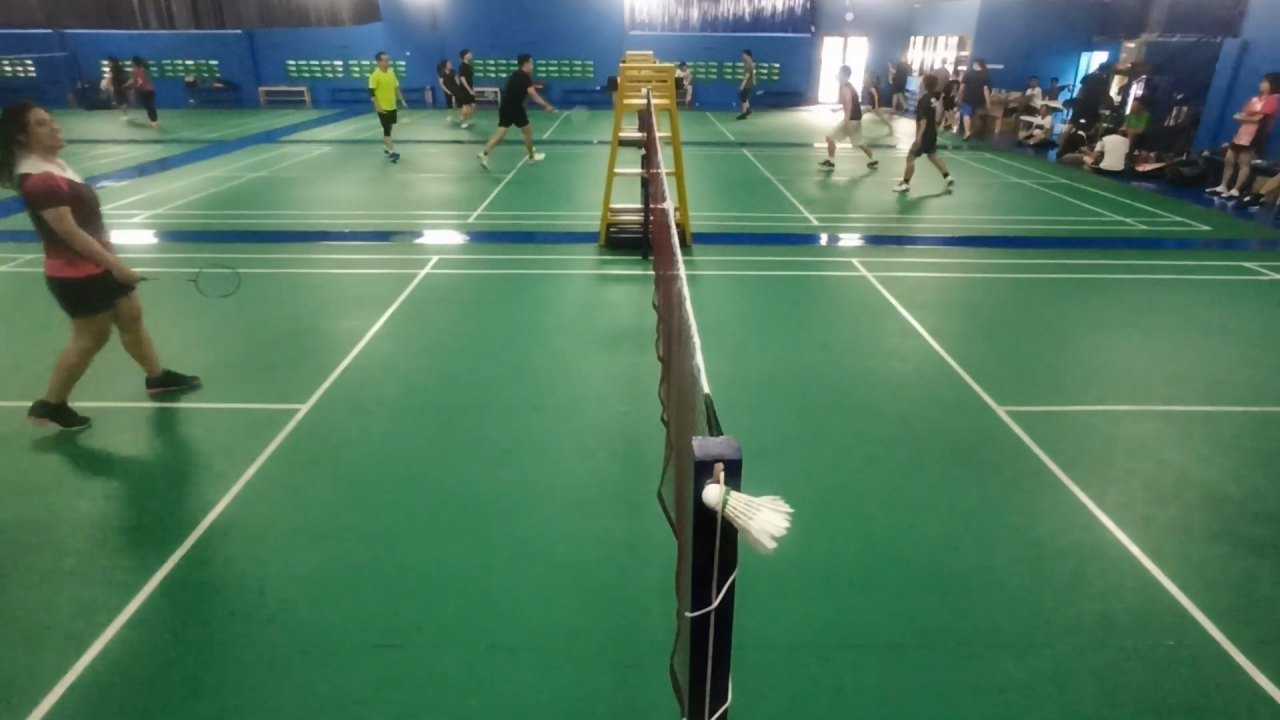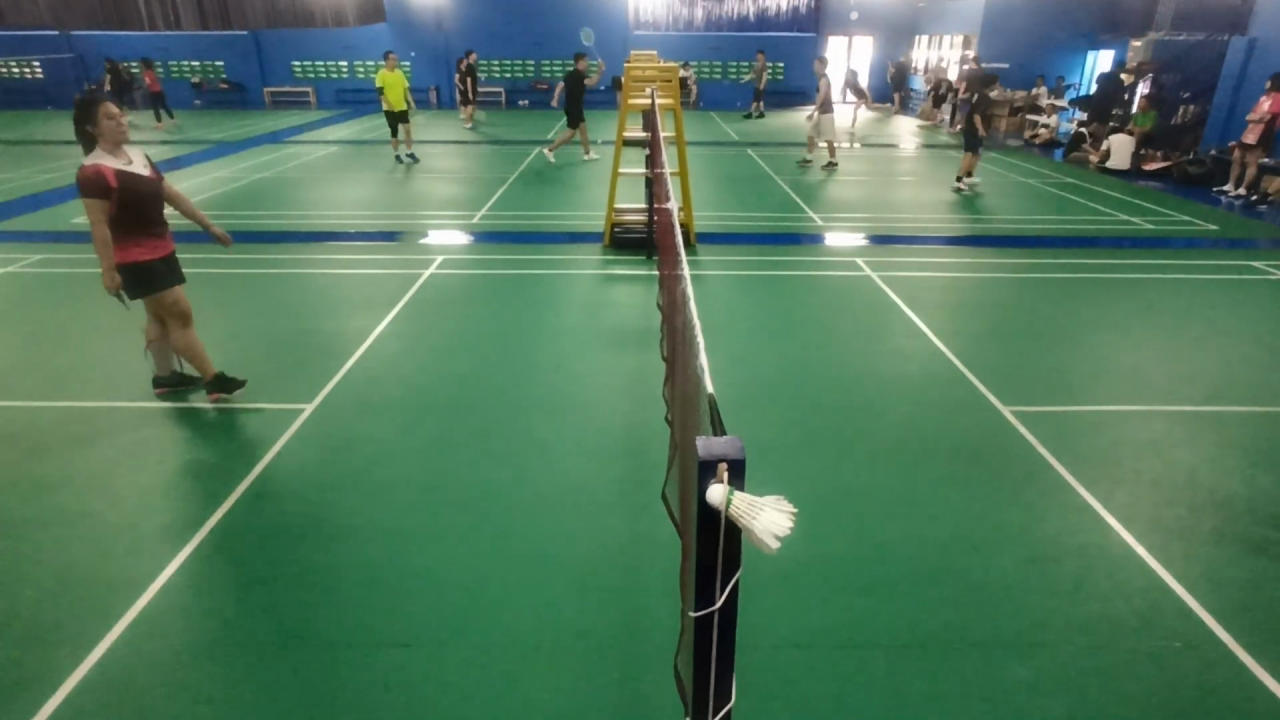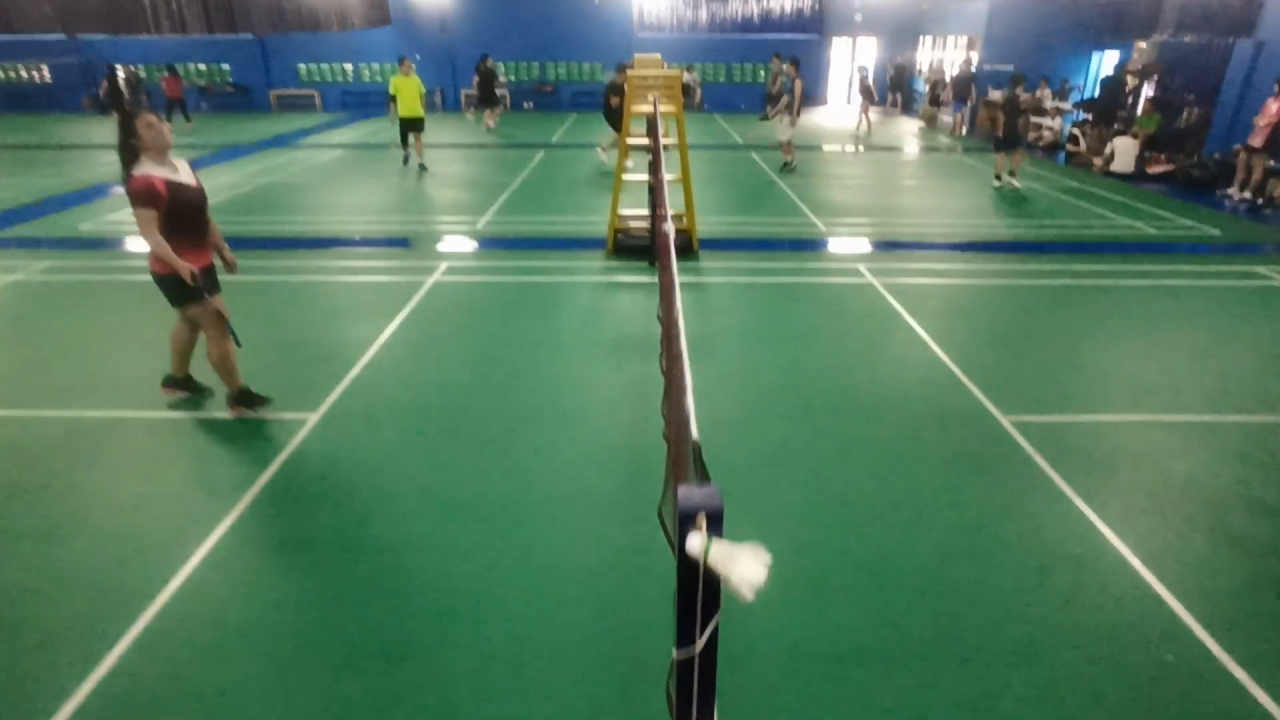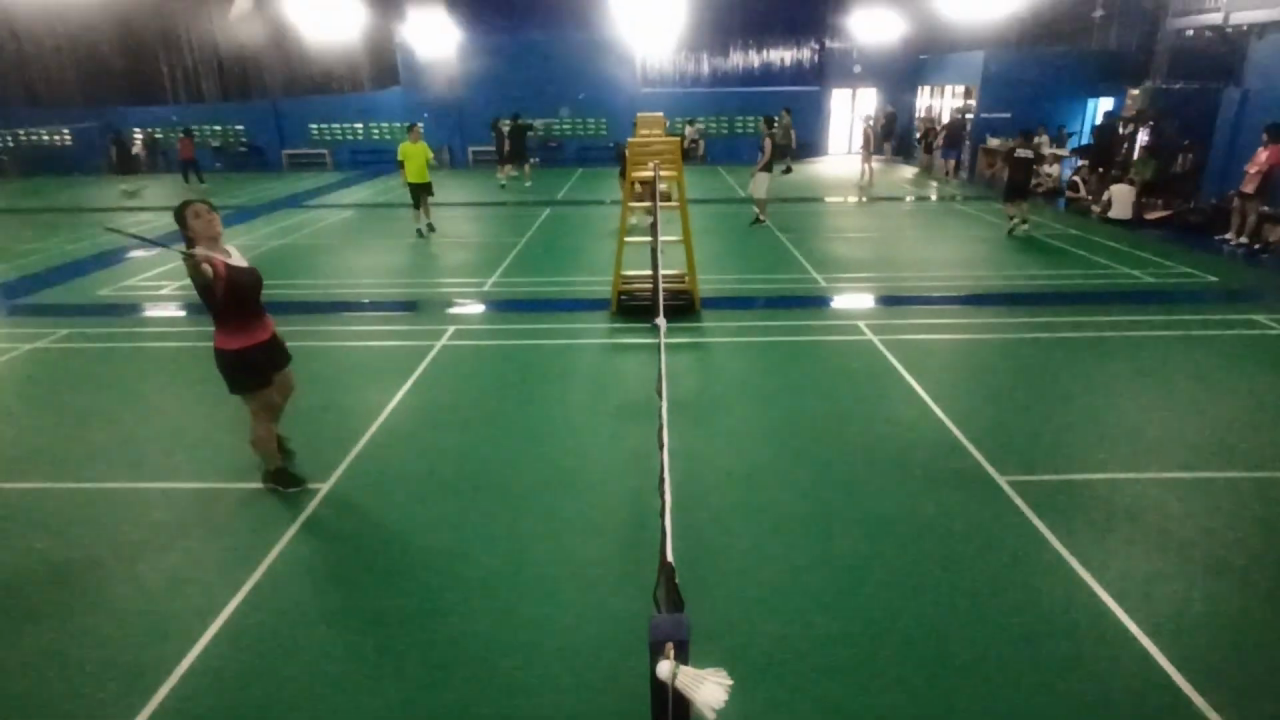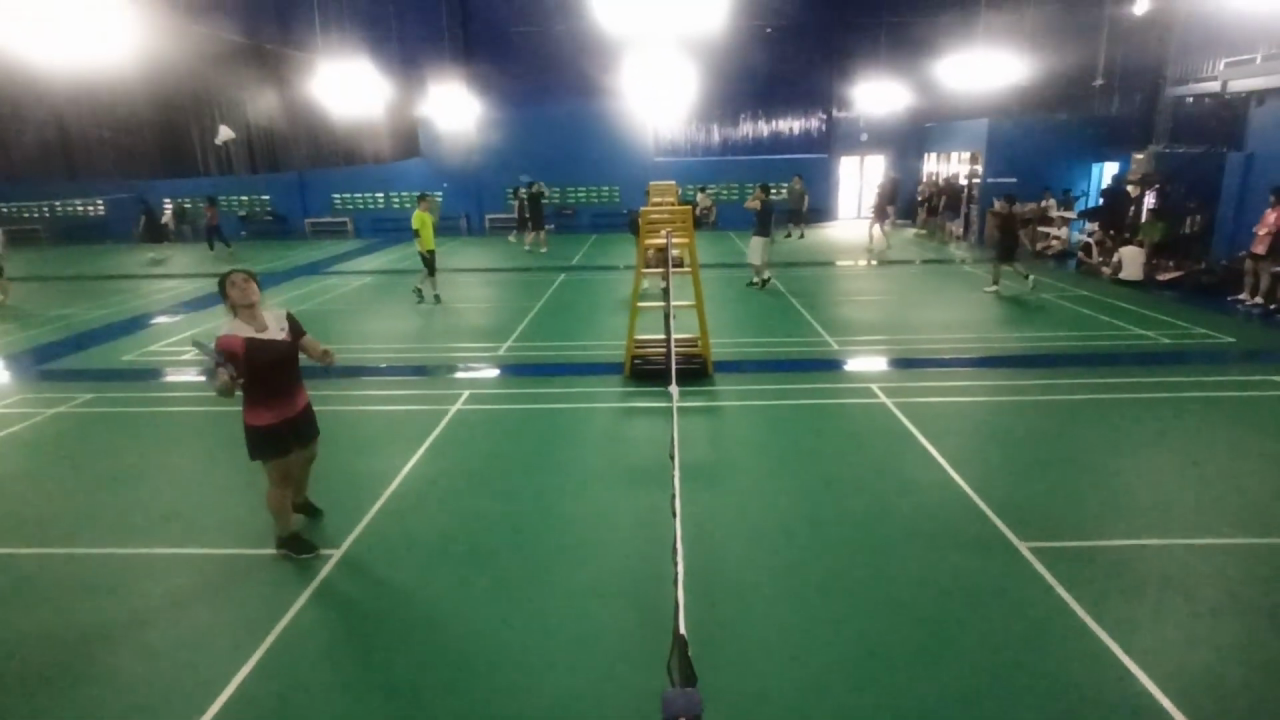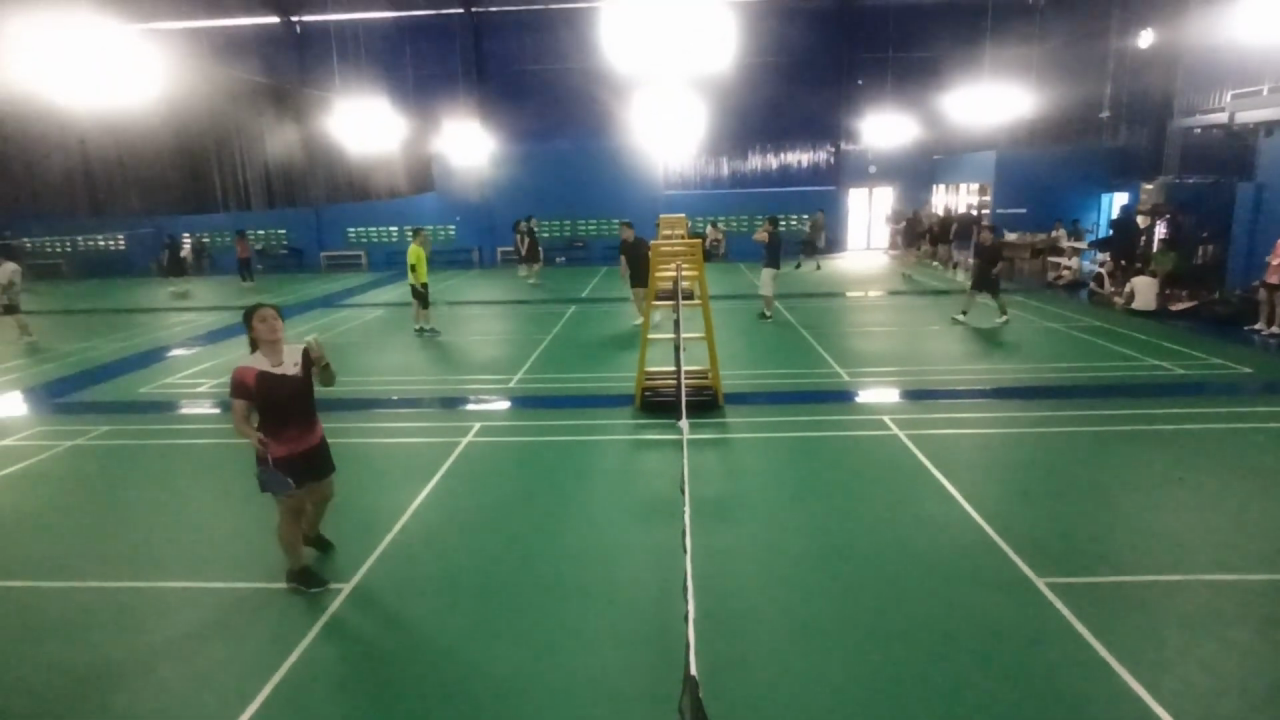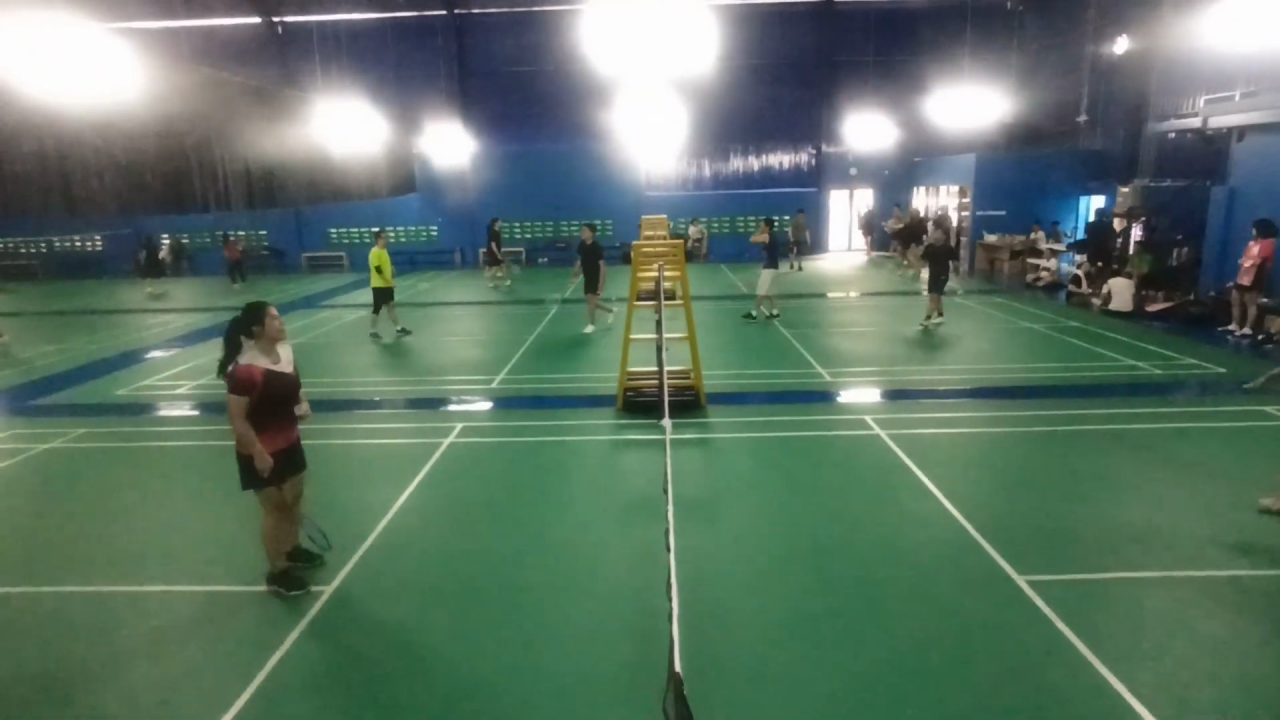
dt=0.5s
person 1, frame 1
left shoulder: (56, 164)
right shoulder: (40, 182)
right elbow: (70, 232)
left wrist: (110, 257)
right wrist: (115, 264)
left hip: (96, 266)
right hip: (76, 275)
left knee: (132, 317)
right knee: (92, 337)
left ankle: (158, 376)
right ankle: (51, 405)
person 1, frame 2
left shoulder: (139, 156)
right shoulder: (93, 173)
left elbow: (172, 195)
right elbow: (99, 227)
left wrist: (210, 226)
right wrist: (109, 271)
left hip: (161, 250)
right hip: (134, 260)
left knee: (160, 314)
right knee: (181, 315)
left ankle: (165, 375)
right ankle: (214, 381)
person 1, frame 3
left shoulder: (183, 165)
right shoulder: (142, 181)
left elbow: (204, 213)
right elbow: (150, 232)
left wrist: (223, 248)
right wrist: (178, 264)
left hip: (200, 260)
right hip: (176, 270)
left knee: (191, 319)
right knee: (217, 325)
left ankle: (177, 377)
right ankle: (238, 394)
person 1, frame 4
left shoulder: (233, 252)
right shoulder: (203, 261)
right elbow: (202, 274)
left wrist: (272, 326)
right wrist: (194, 265)
left hip: (264, 337)
right hip: (236, 350)
left knee: (285, 388)
right knee: (263, 408)
left ankle: (268, 436)
right ankle: (273, 470)
person 1, frame 5
left shoulder: (283, 318)
right shoulder: (228, 339)
left elbow: (312, 348)
right elbow: (223, 389)
left wrist: (324, 355)
right wrist: (226, 383)
left hip: (299, 408)
right hip: (264, 422)
left knee: (306, 458)
right knee: (280, 478)
left ankle: (299, 500)
right ankle: (286, 537)
person 1, frame 6
left shoulder: (302, 354)
right shoulder: (245, 373)
left elbow: (328, 380)
right elbow: (239, 417)
left wrist: (322, 362)
right wrist: (252, 435)
left hip: (313, 443)
right hip: (277, 454)
left knee: (323, 496)
right knee: (292, 509)
left ankle: (310, 533)
right ankle: (297, 570)
person 1, frame 7
left shoulder: (287, 352)
right shoulder: (245, 370)
right elbow: (236, 418)
left wrist: (303, 404)
right wrist: (259, 454)
left hip: (289, 442)
right hip: (261, 453)
left knee: (294, 498)
right knee: (276, 509)
left ankle: (291, 549)
right ankle: (278, 573)
